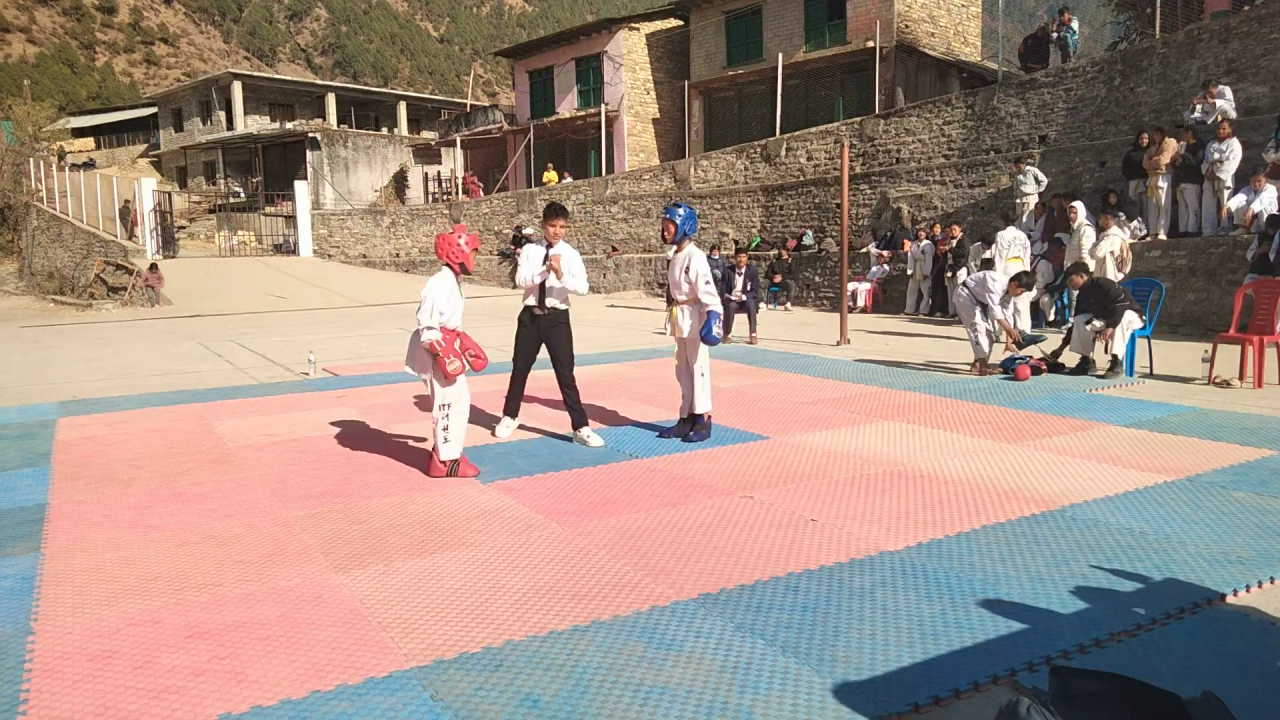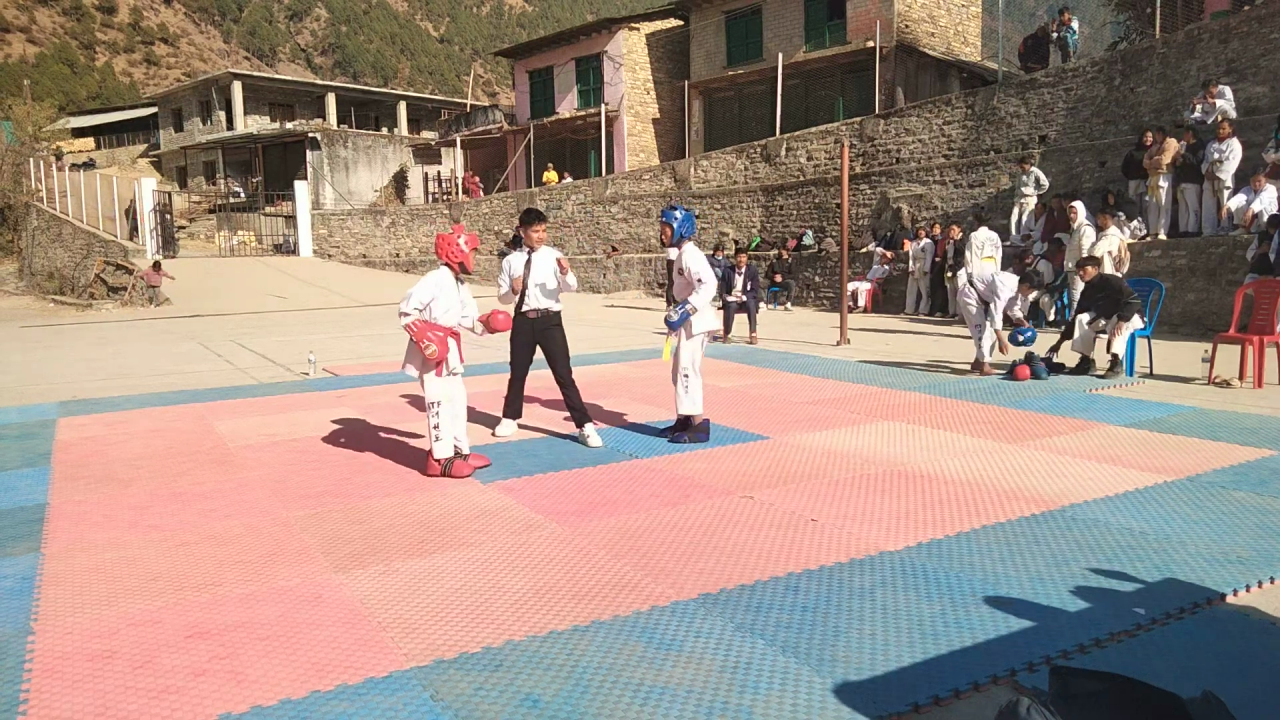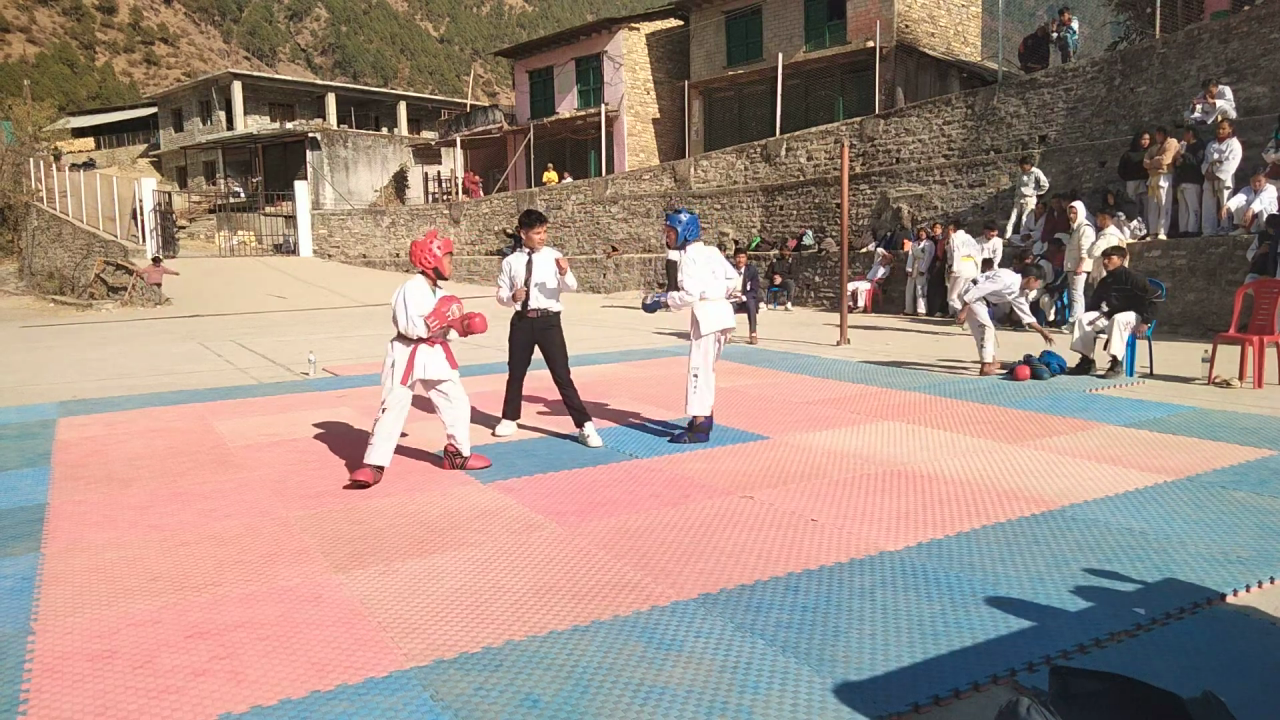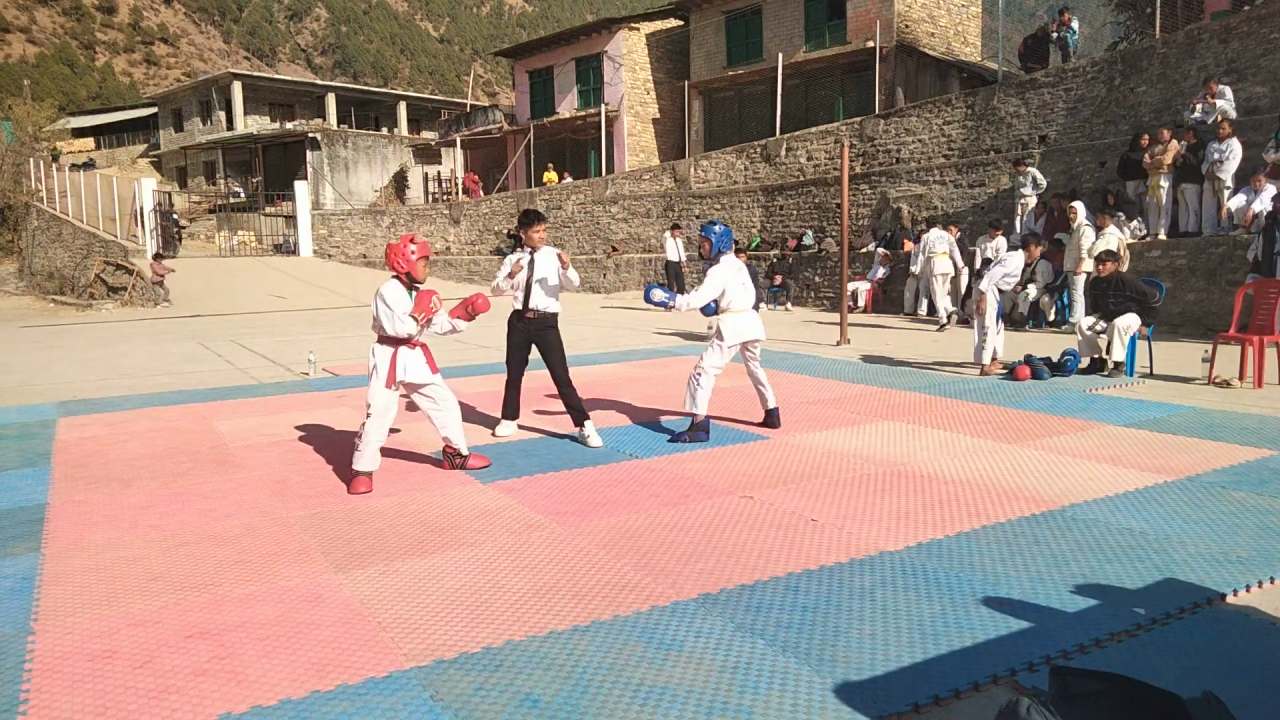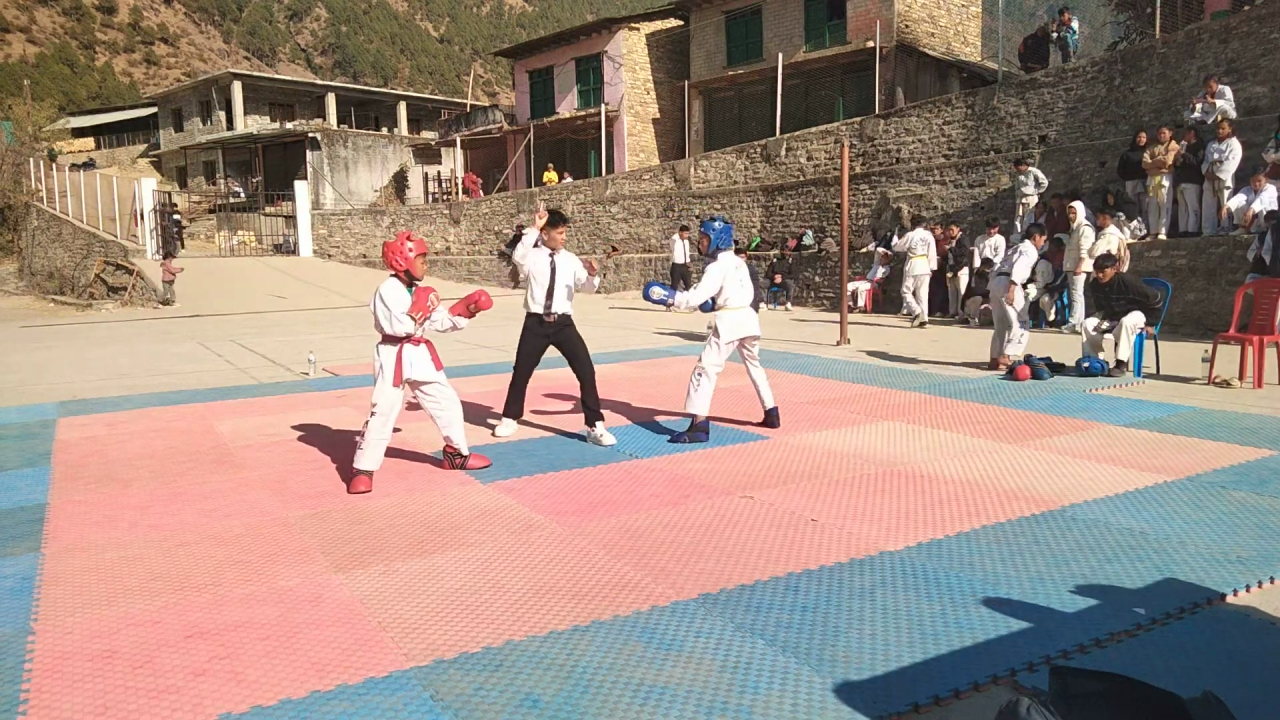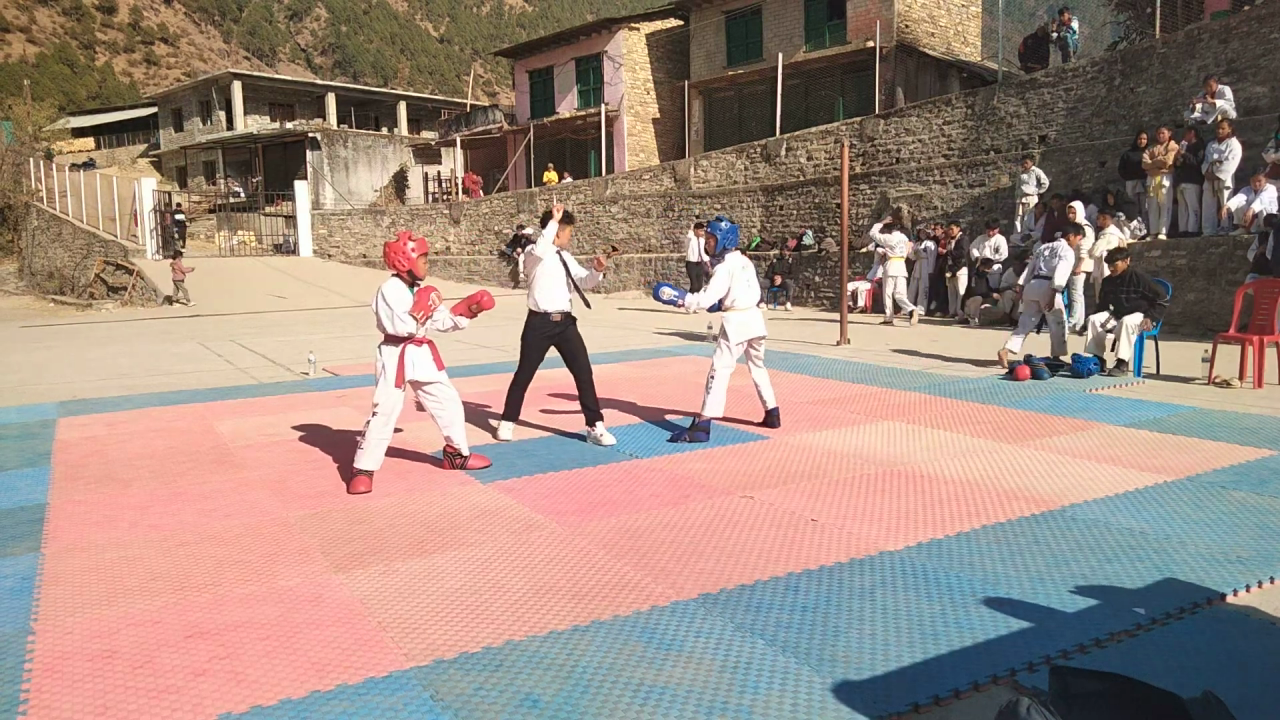
dt=0.4s
person 1, frame 1
left shoulder: (453, 281)
right shoulder: (440, 283)
right elbow: (427, 325)
left wrist: (466, 347)
right wrist: (443, 354)
left hip: (447, 347)
right hip: (435, 349)
left knee: (460, 399)
right knee: (447, 403)
left ankle: (450, 451)
right ankle: (444, 460)
person 1, frame 2
left shoulder: (460, 284)
right shoulder: (434, 280)
left elbow: (468, 317)
right elbow: (406, 310)
left wrist: (487, 324)
right wrist: (423, 340)
left hip: (449, 346)
right hip: (432, 348)
left knee: (457, 400)
right knee: (439, 402)
left ankle: (459, 452)
right ankle: (440, 459)
person 1, frame 3
left shoulder: (439, 292)
right shoulder: (412, 288)
right elbow: (412, 328)
left wrist: (464, 324)
right wrist: (442, 316)
left hip: (435, 354)
right hip: (407, 355)
left knee: (457, 402)
right knee: (393, 409)
left ankle: (458, 453)
right ankle: (372, 466)
person 1, frame 4
left shoulder: (418, 293)
right shoulder: (388, 291)
left elbow: (441, 324)
right elbow: (400, 328)
left wrist: (466, 312)
right wrist: (423, 311)
left hip: (416, 357)
right hip: (389, 358)
left knee: (445, 403)
right knee: (378, 414)
left ankle: (456, 454)
right ankle: (362, 471)
person 1, frame 5
left shoulder: (420, 291)
right shoulder: (387, 290)
left elbow: (442, 321)
right elbow: (397, 327)
left wrist: (467, 309)
right wrist: (420, 309)
left hip: (421, 355)
right hip: (394, 357)
left knee: (448, 403)
right knee: (382, 413)
left ankle: (457, 454)
right ankle: (362, 470)
person 1, frame 6
left shoulder: (422, 290)
right shoulder: (389, 289)
left elbow: (443, 321)
right elbow: (399, 327)
left wrist: (468, 310)
right wrist: (421, 309)
left hip: (423, 355)
right hip: (396, 357)
left knee: (449, 403)
right knee: (383, 413)
left ankle: (457, 454)
right ankle: (362, 469)
person 2, frame 1
left shoulder: (571, 254)
right shoulder: (529, 251)
left elbow: (583, 287)
right elbow: (522, 281)
left wrist: (561, 276)
right wrist: (545, 269)
left hip: (557, 318)
right hip: (530, 316)
left knee: (565, 375)
right knee: (520, 369)
left ankle: (581, 428)
right ankle: (510, 417)
person 2, frame 2
left shoulder: (554, 256)
right shoulder: (511, 261)
left elbow: (571, 287)
right elbow: (502, 296)
left wrist: (565, 273)
right wrist: (513, 291)
left hip: (549, 320)
right hip: (523, 321)
left knee: (564, 374)
right knee: (517, 373)
left ankle: (585, 426)
right ankle: (510, 418)
person 2, frame 3
left shoulder: (554, 256)
right shoulder: (511, 262)
left elbow: (571, 287)
right elbow: (501, 294)
left wrist: (564, 273)
right wrist: (512, 297)
left hip: (548, 320)
right hip: (522, 321)
left knee: (562, 374)
right knee: (516, 373)
left ankle: (584, 426)
right ankle: (509, 419)
person 2, frame 4
left shoulder: (554, 256)
right shoulder: (513, 260)
left elbow: (573, 284)
right elbow: (496, 289)
left wrist: (566, 267)
right wrist: (510, 276)
left hip: (546, 321)
right hip: (519, 321)
left knee: (560, 374)
right knee: (514, 373)
left ankle: (584, 426)
right ankle: (509, 420)
person 2, frame 5
left shoulder: (570, 259)
right shoulder: (531, 256)
left elbow: (587, 288)
right elbow: (518, 256)
left wrist: (592, 275)
right wrist: (533, 229)
left hip: (563, 323)
right hip: (536, 323)
left knee: (586, 370)
right knee: (522, 372)
left ankle: (595, 426)
right ankle: (510, 419)
person 2, frame 6
left shoulder: (565, 257)
right shoulder: (534, 254)
left elbow: (585, 281)
right elbow: (539, 250)
left wrist: (597, 270)
right wrist: (554, 220)
left hip: (565, 322)
right hip: (539, 322)
left knee: (583, 372)
right knee: (524, 374)
left ankle: (595, 426)
right ankle: (507, 422)
person 3, frame 1
left shoulder: (694, 256)
right shoulder: (675, 255)
left elbow: (707, 290)
left wrist: (713, 316)
left hip: (694, 317)
right hip: (679, 317)
left knee: (698, 369)
right knee: (683, 371)
left ankle: (703, 420)
right ankle: (687, 418)
person 3, frame 2
left shoulder: (688, 255)
right shoulder: (687, 253)
left elbow: (707, 287)
right elbow: (705, 284)
left wrist: (684, 309)
left hip: (695, 320)
right hip: (691, 320)
left knee: (686, 369)
right knee: (682, 369)
left ankle: (698, 425)
right ankle: (684, 421)
person 3, frame 3
left shoulder: (689, 257)
right shoulder: (712, 251)
left elbow: (689, 295)
right elbow: (732, 278)
left wrist: (661, 299)
left hip: (706, 314)
right hip: (723, 310)
left knee: (699, 368)
right knee: (705, 368)
left ankle: (700, 425)
right ankle: (705, 416)
person 3, frame 4
left shoulder: (719, 270)
right shoulder: (738, 264)
left elbow: (699, 299)
left wrist: (670, 299)
right wrist: (719, 304)
left hip: (732, 324)
right hip: (751, 321)
left knee: (704, 370)
right knee: (755, 368)
left ankle: (699, 426)
right ankle: (772, 415)
person 3, frame 5
left shoulder: (717, 267)
right shoulder: (739, 262)
left elbow: (697, 297)
left wrist: (668, 296)
right wrist: (718, 300)
left hip: (728, 321)
right hip: (747, 318)
left knee: (705, 370)
right knee: (754, 366)
left ankle: (699, 426)
right ankle: (771, 414)
person 3, frame 6
left shoulder: (724, 267)
right shoulder: (745, 261)
left elbow: (706, 299)
right wrist: (724, 300)
left hip: (736, 321)
right hip: (754, 317)
left knee: (719, 371)
right knee: (757, 367)
left ankle: (702, 425)
right ankle: (772, 414)
